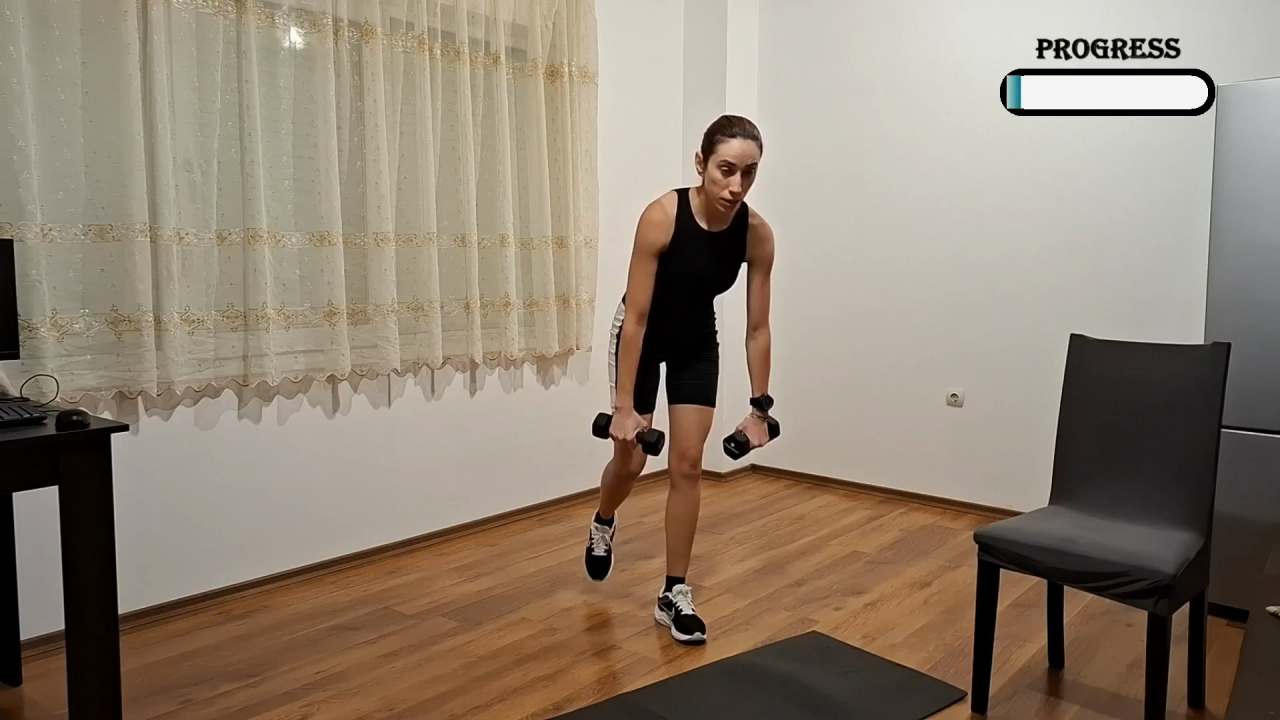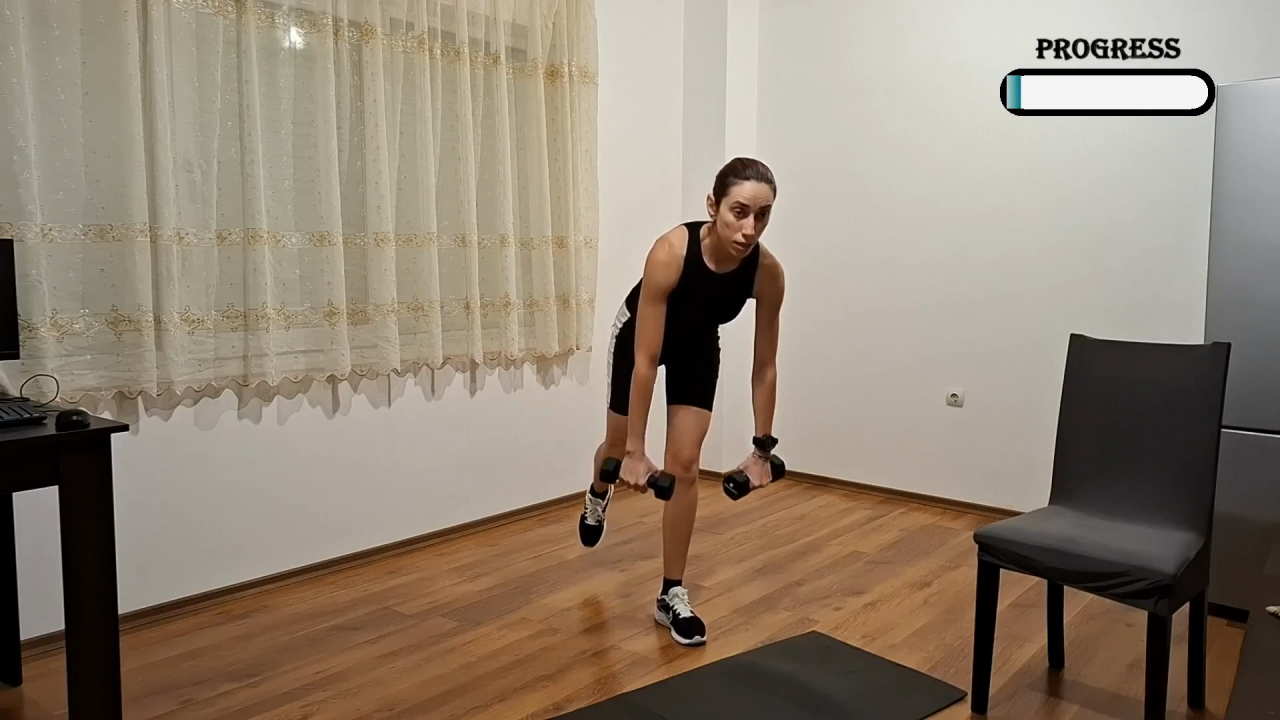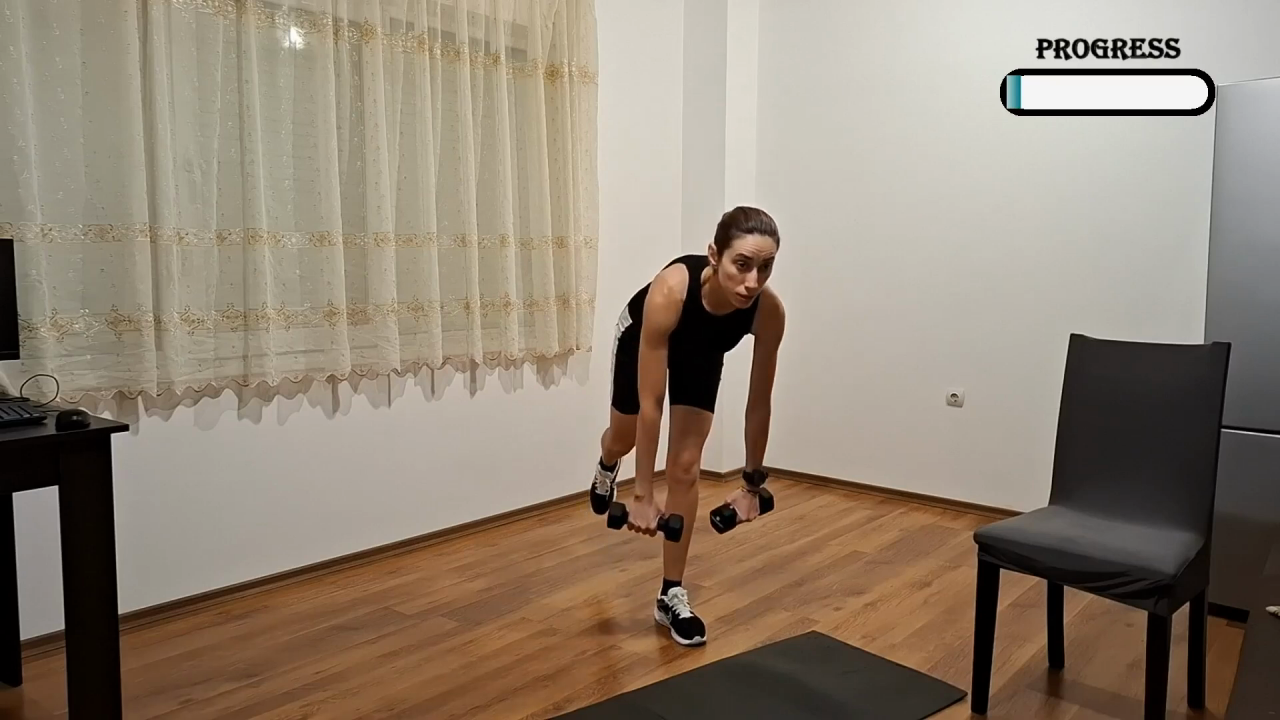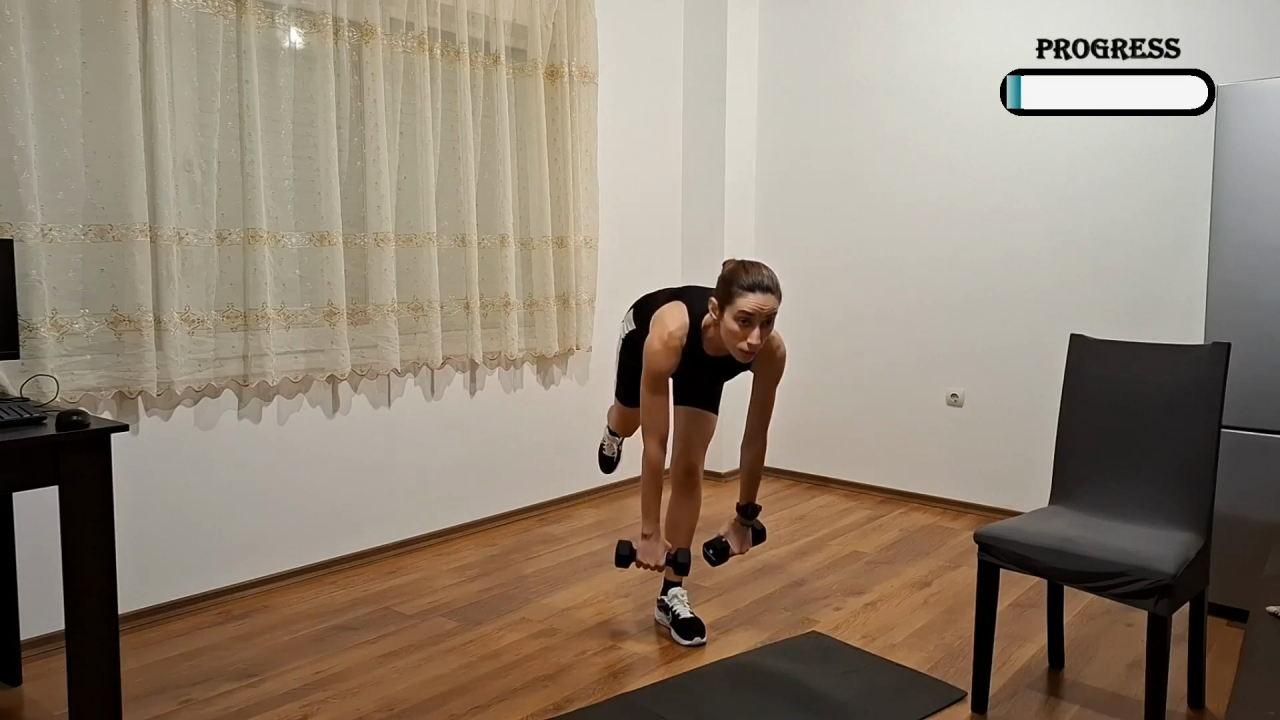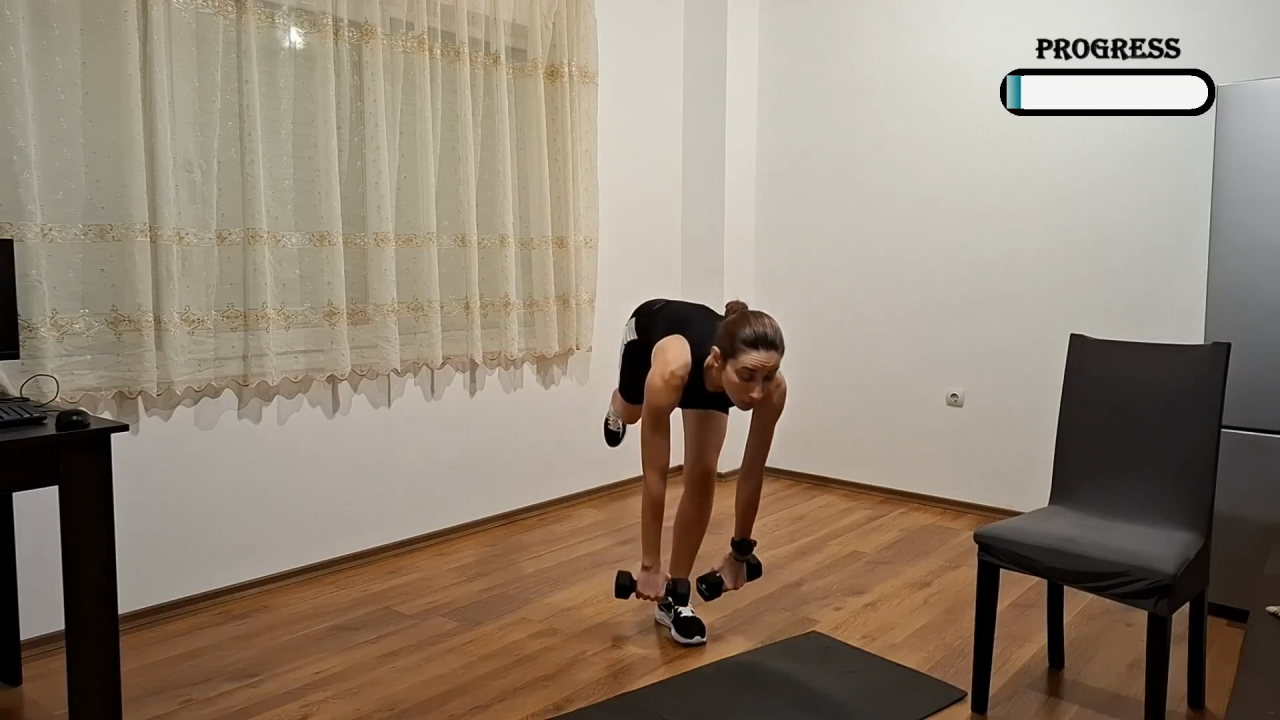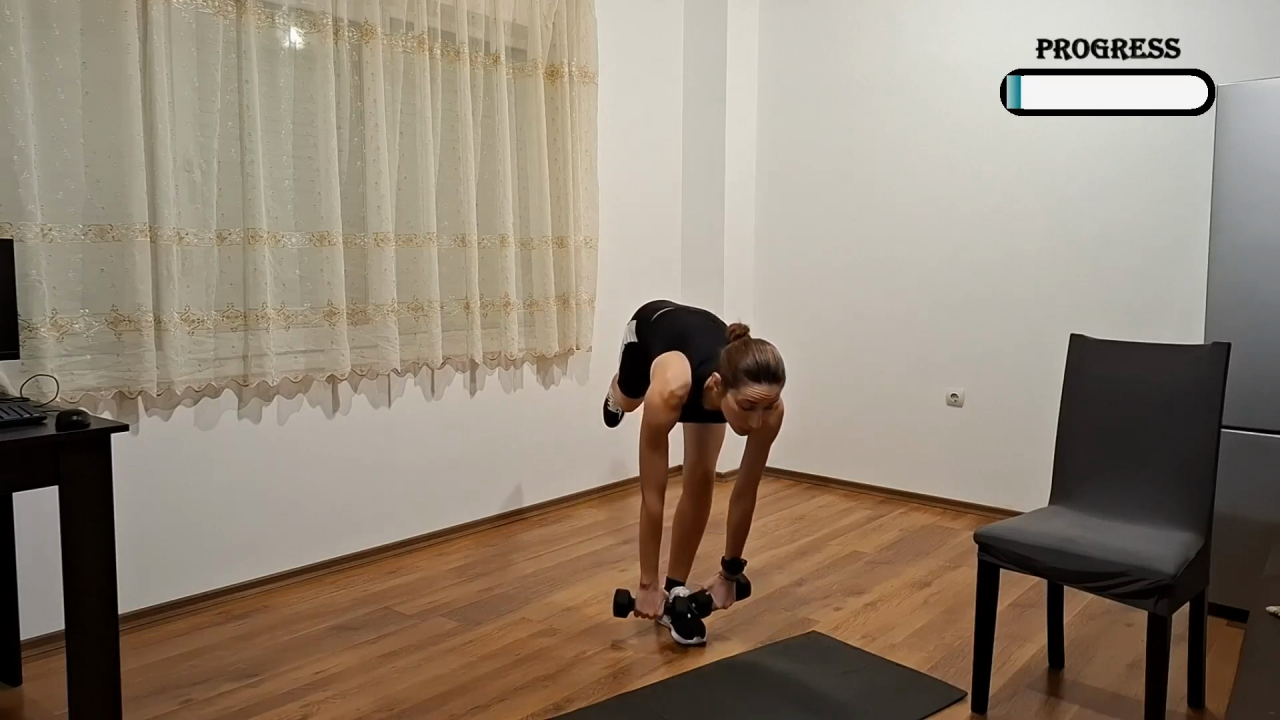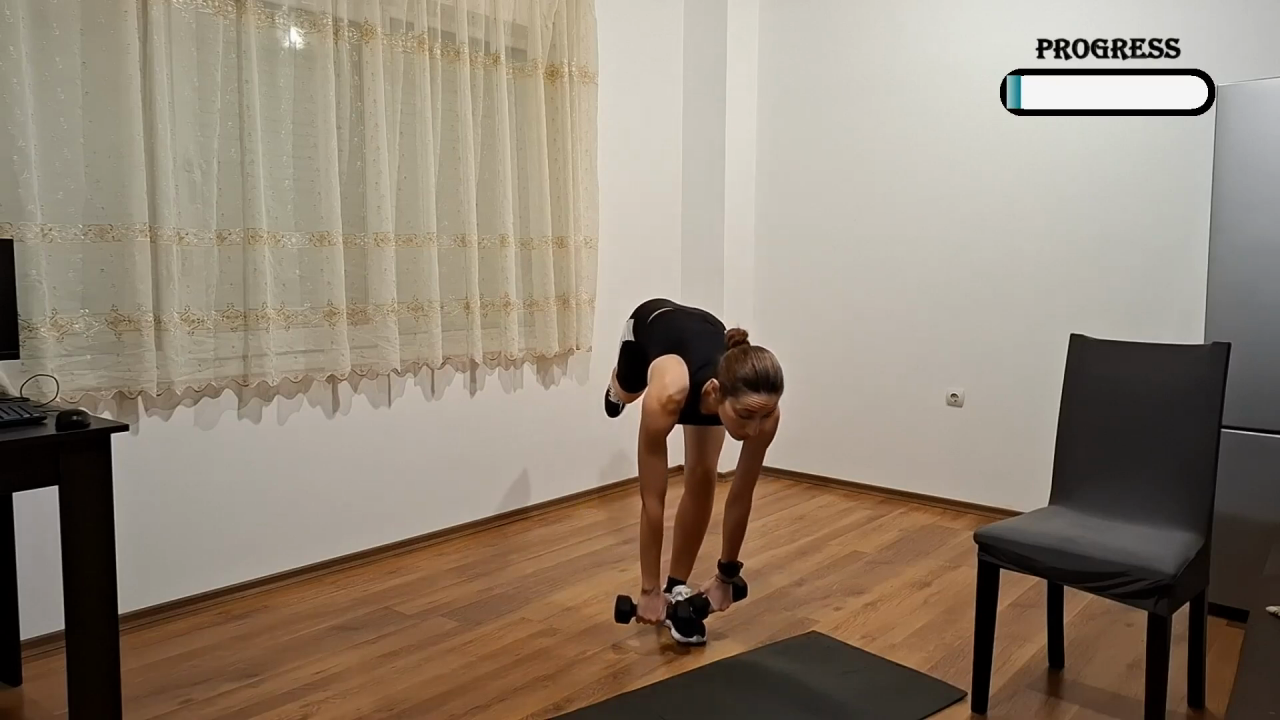
dt=0.3s
person 1, frame 1
left shoulder: (757, 233)
right shoulder: (662, 215)
left elbow: (758, 329)
right elbow: (635, 318)
left wrist: (759, 406)
right wrist: (623, 407)
left hip: (697, 342)
right hip: (644, 335)
left knee: (687, 463)
right knee: (632, 450)
left ankle: (674, 593)
right ankle: (604, 523)
person 1, frame 2
left shoulder: (767, 271)
right shoulder: (671, 251)
left elbow: (765, 367)
right elbow: (646, 360)
left wrist: (763, 447)
right wrist: (635, 451)
left hip: (699, 347)
right hip: (638, 336)
left knee: (684, 465)
right knee: (619, 450)
left ankle: (672, 594)
right ankle: (598, 493)
person 1, frame 3
left shoulder: (770, 311)
right shoulder: (670, 291)
left elbow: (759, 403)
right elbow: (650, 405)
left wrist: (752, 482)
right wrist: (643, 495)
left hip: (702, 355)
right hip: (642, 335)
left knee: (685, 468)
right knee: (623, 438)
left ankle: (672, 595)
right ankle: (605, 469)
person 1, frame 4
left shoulder: (771, 351)
right shoulder: (669, 334)
left elbow: (755, 440)
right elbow: (654, 444)
left wrist: (744, 517)
right wrist: (649, 532)
right hip: (643, 331)
left knee: (689, 468)
right knee: (628, 421)
left ankle: (672, 594)
right ankle: (613, 434)
person 1, frame 5
left shoulder: (771, 388)
right shoulder: (671, 371)
left elbow: (752, 475)
right elbow: (655, 478)
left wrist: (739, 553)
right wrist: (650, 566)
right hip: (650, 326)
left knee: (702, 475)
right knee: (630, 412)
left ankle: (676, 596)
right ankle: (618, 410)
person 1, frame 6
left shoulder: (768, 405)
right shoulder: (670, 390)
left elbow: (745, 493)
right elbow: (653, 497)
left wrist: (730, 572)
right wrist: (647, 584)
left hip: (705, 330)
right hip: (652, 326)
left knee: (701, 479)
right knee: (628, 402)
left ankle: (676, 591)
right ankle: (616, 398)
person 1, frame 7
left shoulder: (761, 409)
right shoulder: (667, 395)
left elbow: (741, 496)
right elbow: (653, 502)
left wrist: (726, 575)
right wrist: (649, 589)
left hip: (704, 330)
right hip: (650, 324)
left knee: (703, 478)
right knee: (627, 393)
left ankle: (678, 590)
right ankle: (617, 388)
